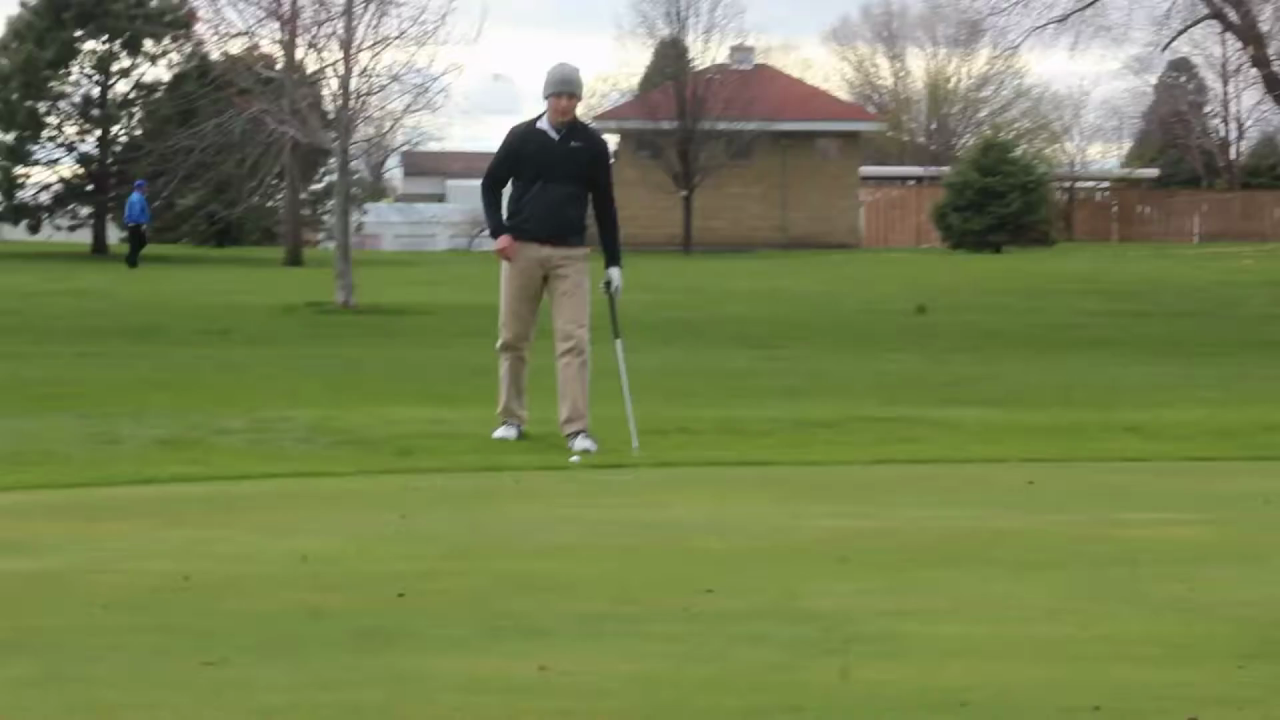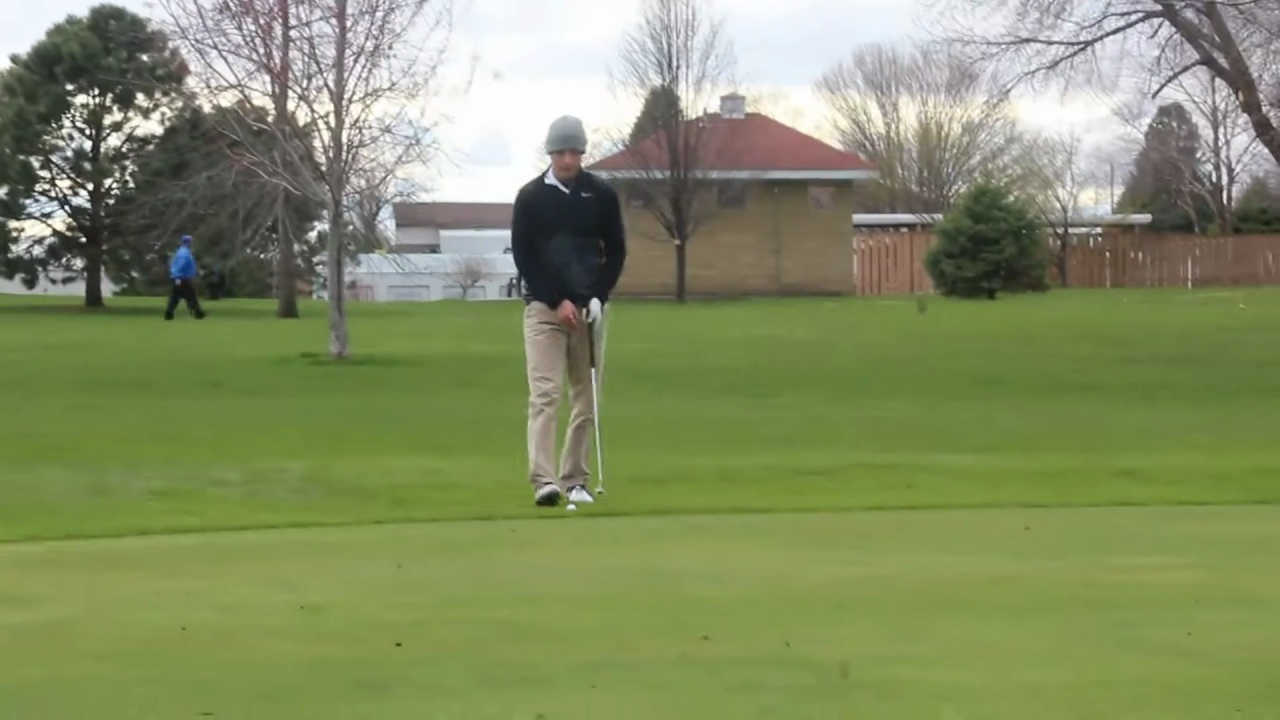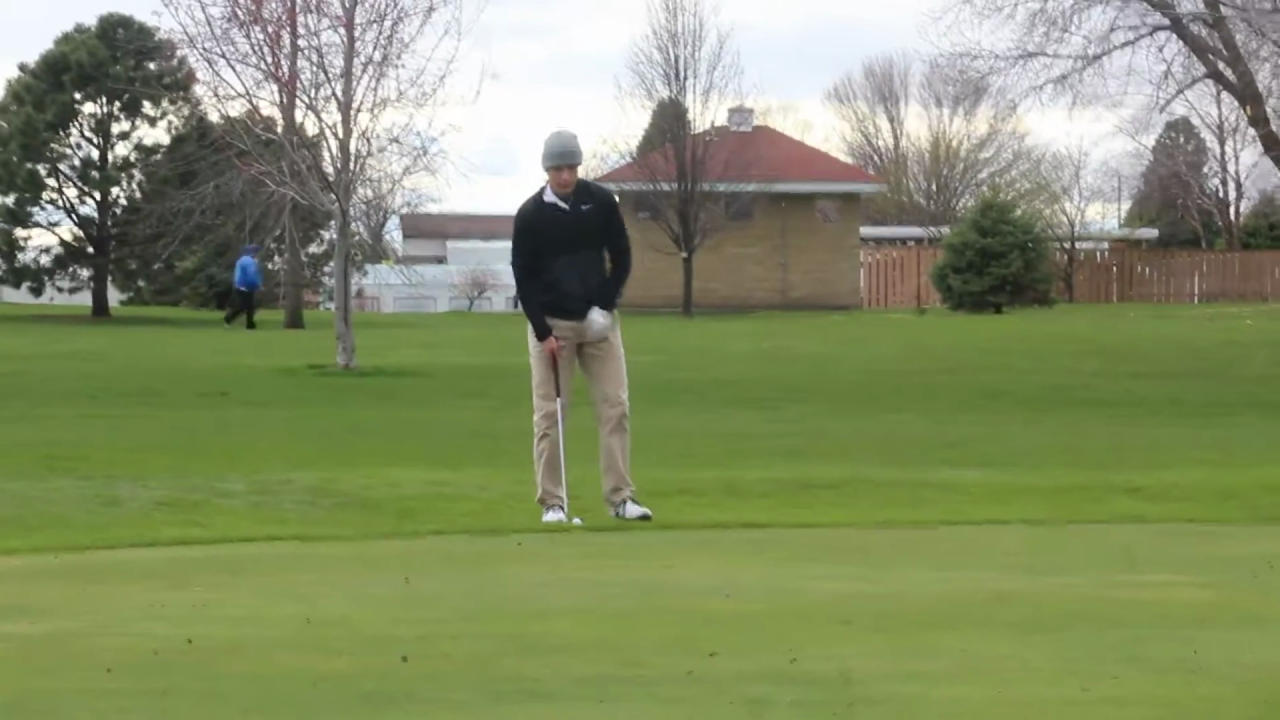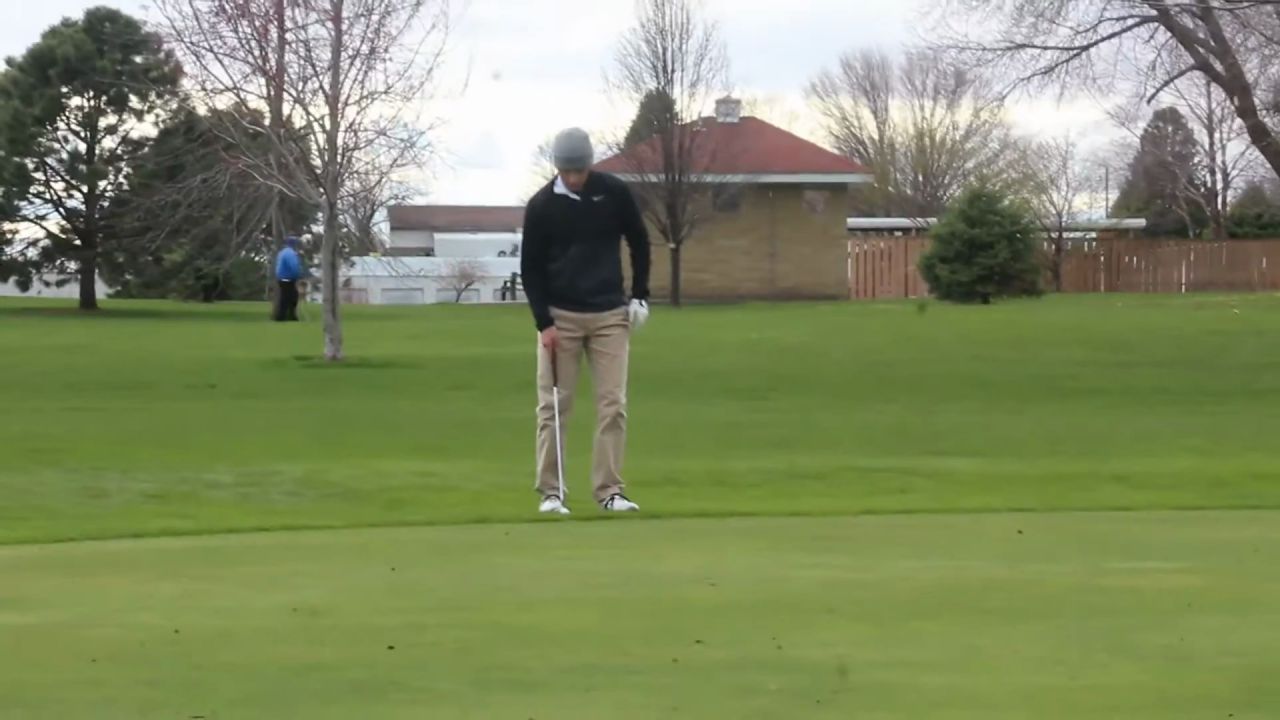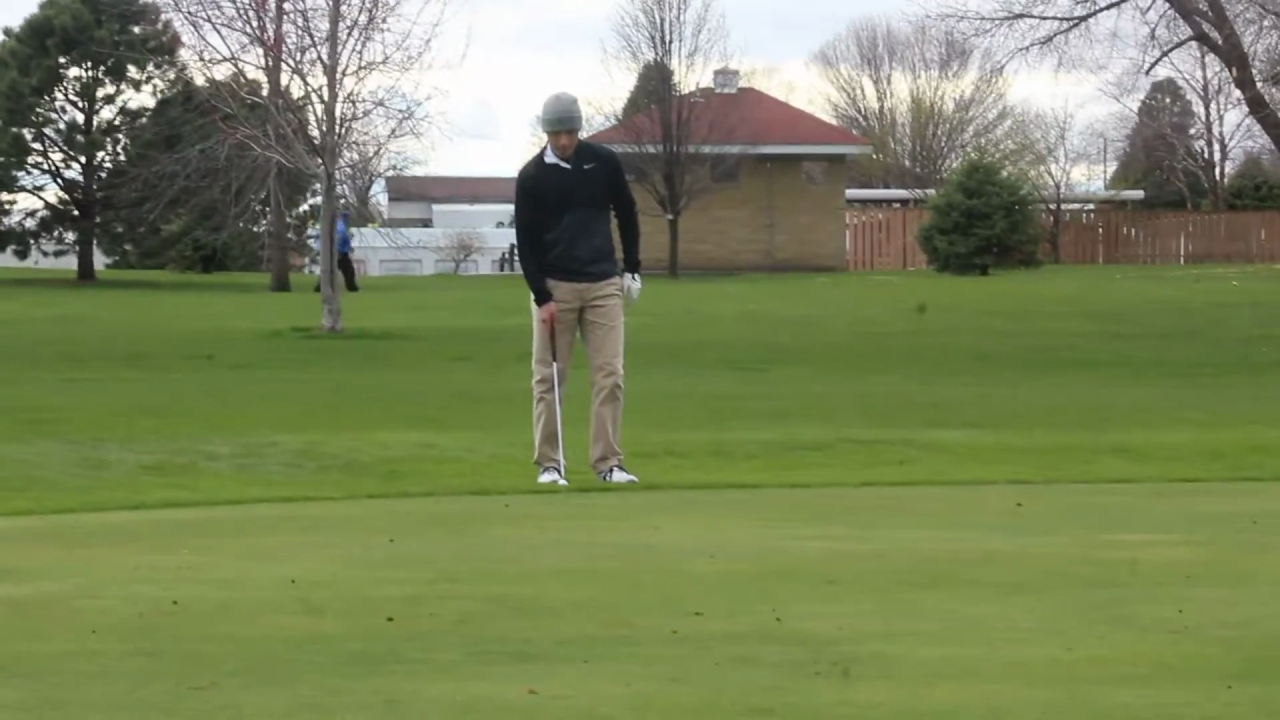
dt=0.7s
person 1, frame 1
left shoulder: (592, 144)
right shoulder: (521, 137)
left elbow: (605, 204)
right elbow: (491, 185)
left wrist: (613, 261)
right wrist: (498, 231)
left hip: (570, 252)
right hip: (522, 249)
left knee: (574, 340)
right knee: (512, 338)
left ankle: (576, 428)
right ankle: (511, 417)
person 1, frame 2
left shoulder: (602, 194)
right shoulder: (531, 196)
left elbow: (616, 251)
right elbow: (522, 255)
left wrist: (600, 296)
right wrist: (556, 300)
left hip: (588, 308)
right hip: (544, 307)
left knee: (586, 399)
right knee: (545, 394)
left ankle: (574, 479)
right ankle: (545, 480)
person 1, frame 3
left shoulder: (602, 201)
right shoulder: (530, 214)
left elbow: (621, 258)
right elbow: (524, 277)
left wrist: (604, 306)
right wrist: (543, 332)
left hip: (600, 320)
right hip: (551, 324)
left knee: (615, 407)
right knee: (549, 413)
left ankle: (621, 497)
right ankle: (552, 502)
person 1, frame 4
left shoulder: (615, 192)
right shoulder: (541, 205)
left elbow: (639, 242)
right elbow: (530, 268)
left wrist: (640, 295)
right wrist: (543, 322)
left hip: (609, 314)
right hip: (559, 315)
left knee: (613, 404)
right knee: (552, 404)
left ankle: (609, 490)
right ankle: (550, 490)
person 1, frame 5
left shoulder: (605, 161)
right shoulder: (531, 177)
left elbow: (627, 213)
right elbow: (526, 241)
left wrist: (632, 268)
right wrist: (541, 297)
left hip: (604, 284)
right hip: (554, 287)
left knee: (609, 375)
right knee: (547, 376)
left ankle: (608, 462)
right ankle: (548, 463)
